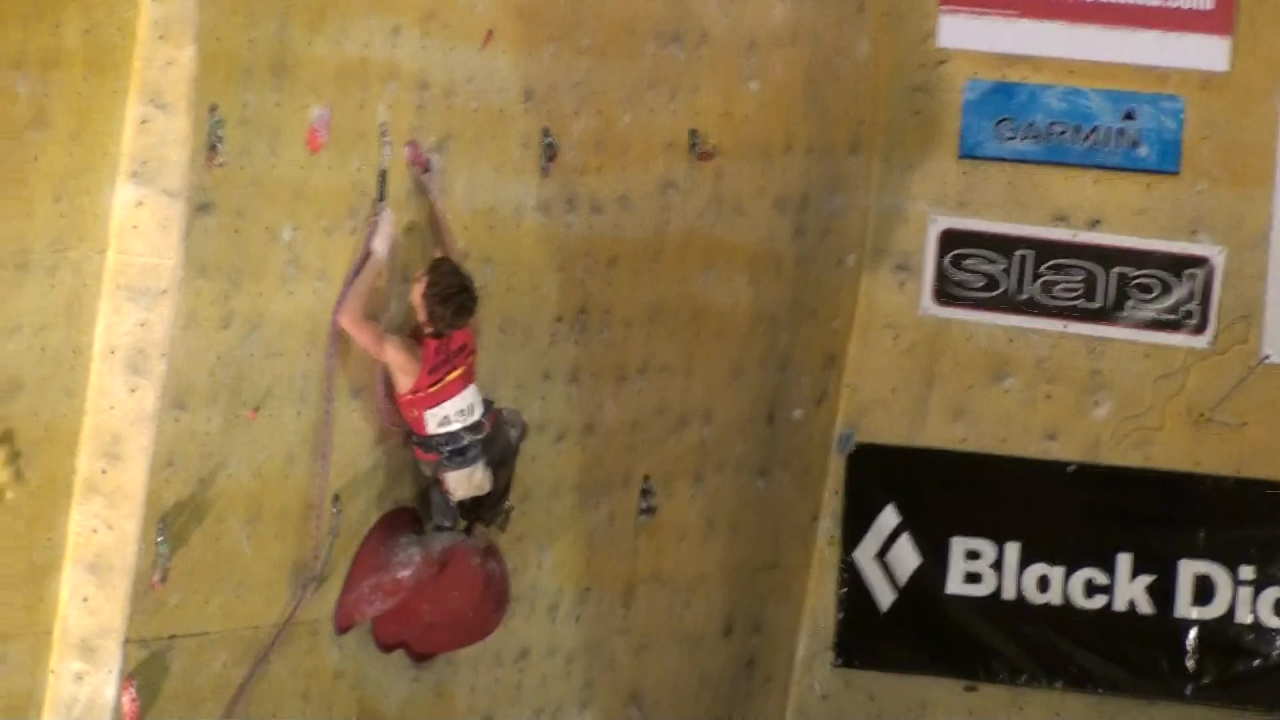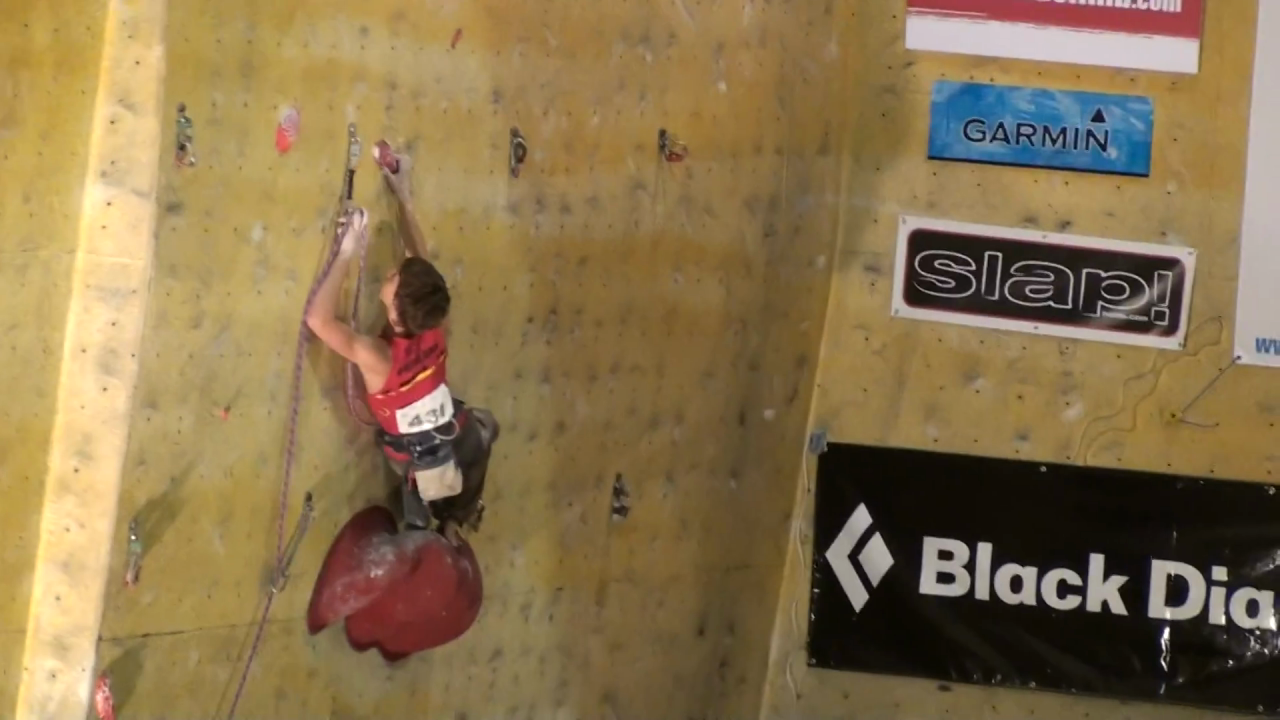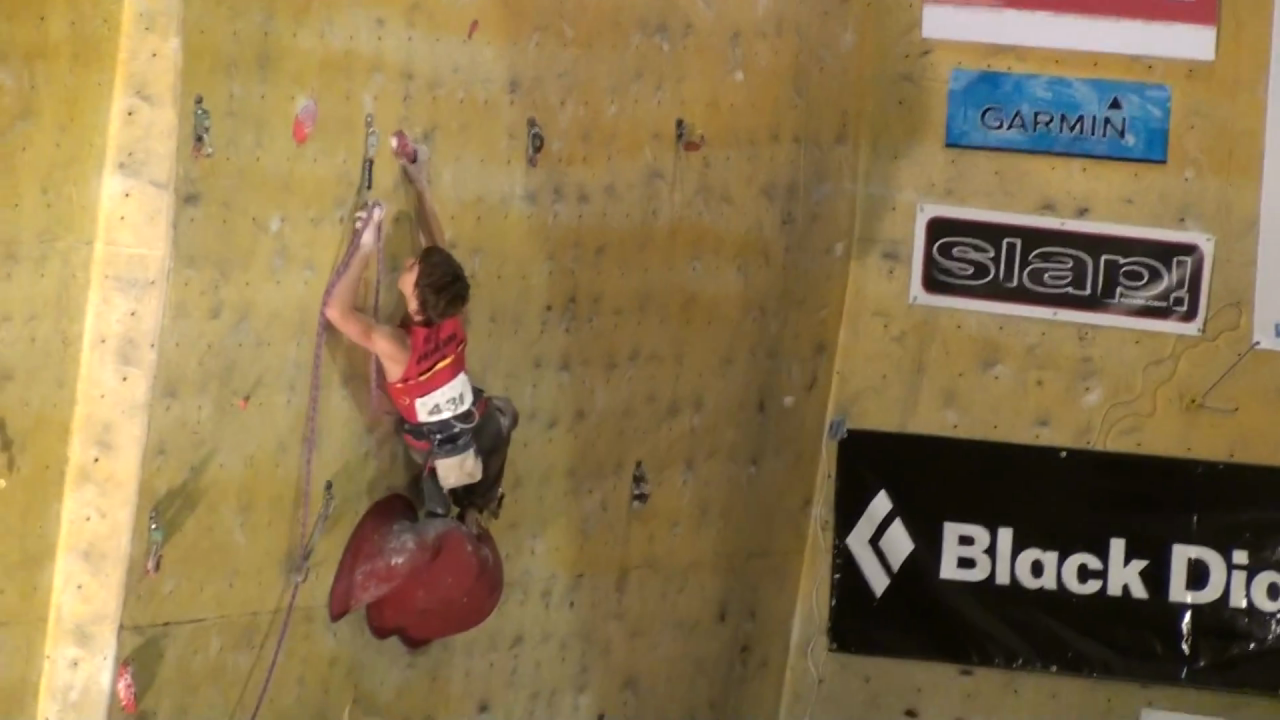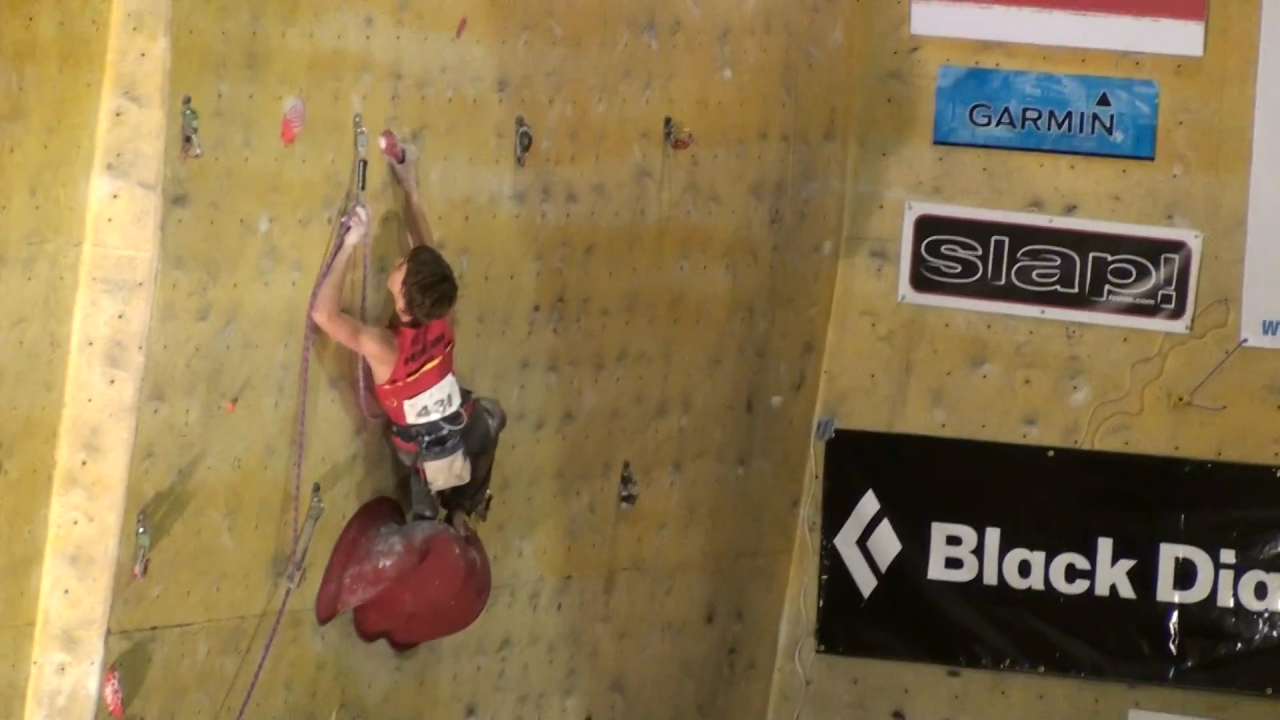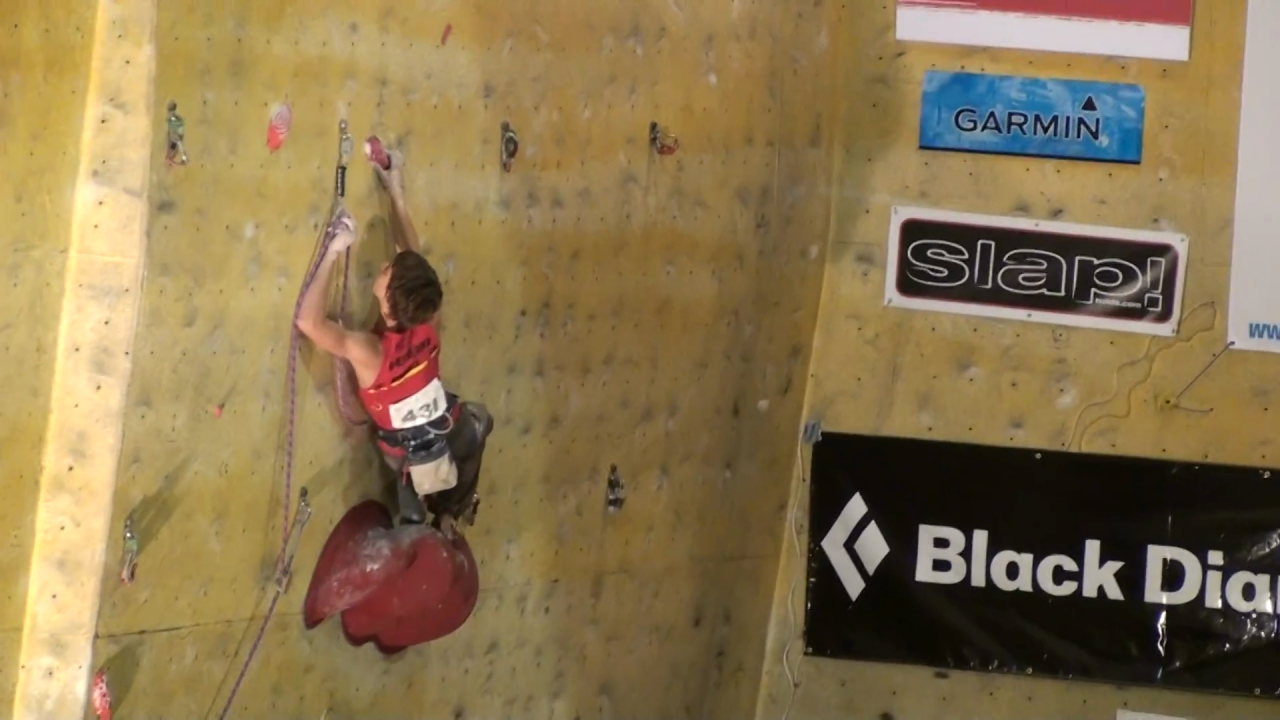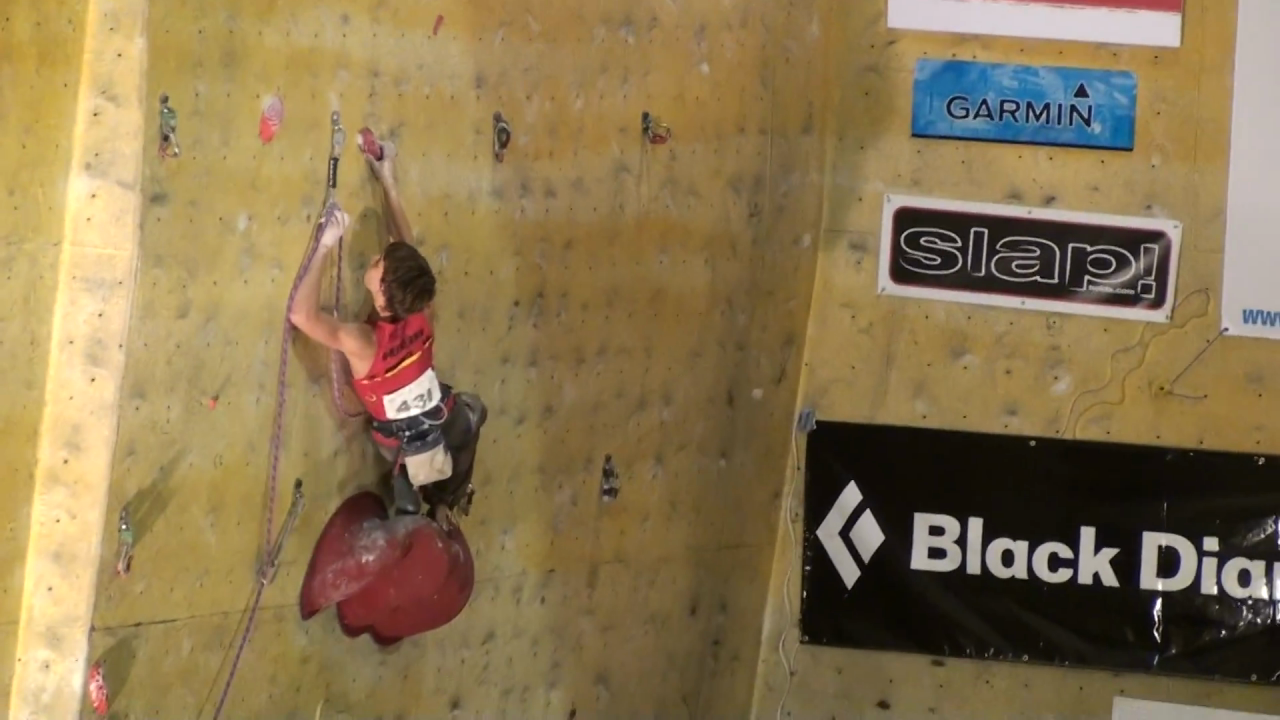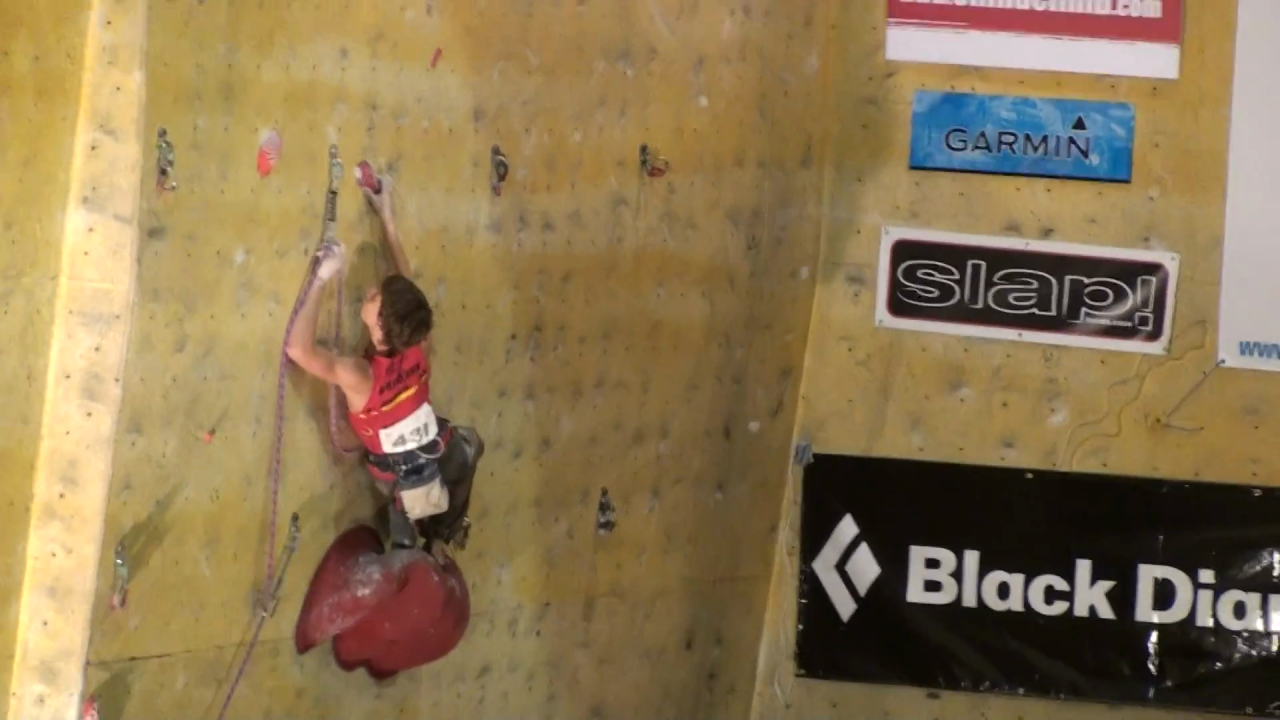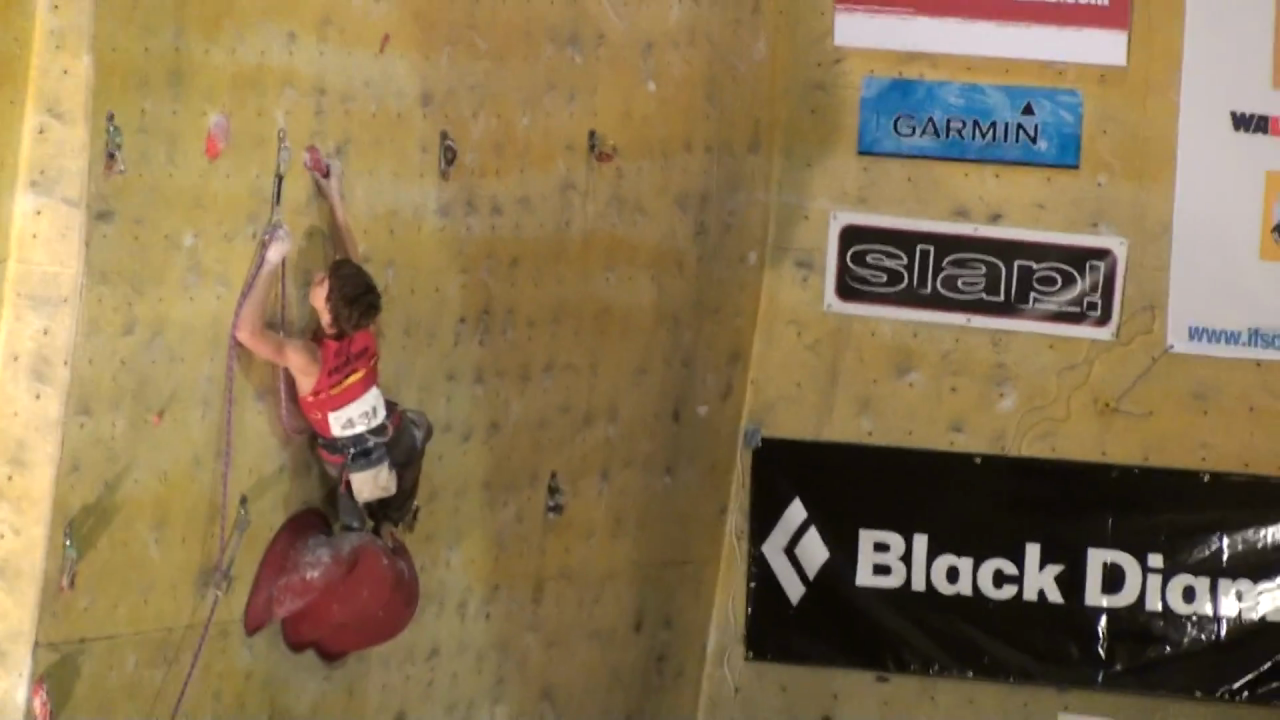
dt=0.2s
person 1, frame 1
left shoulder: (407, 358)
right shoulder: (464, 330)
left elbow: (348, 318)
right elbow: (450, 261)
left wrist: (379, 252)
right wrist: (432, 196)
left hip: (451, 467)
right hip: (488, 445)
right knee: (512, 423)
right ankle: (482, 517)
person 1, frame 2
left shoulder: (377, 357)
right shoulder: (435, 329)
left elbow: (318, 319)
right elbow: (420, 261)
left wrist: (347, 252)
right wrist: (403, 195)
left hip: (421, 466)
right hip: (459, 443)
right knee: (484, 422)
right ankle: (455, 517)
person 1, frame 3
left shoulder: (397, 346)
right shoulder: (454, 318)
left elbow: (336, 310)
right elbow: (437, 250)
left wrist: (366, 245)
right wrist: (420, 185)
left hip: (441, 454)
right hip: (478, 430)
right knee: (504, 410)
right ankle: (476, 505)
person 1, frame 4
left shoulder: (385, 347)
right shoulder: (442, 319)
left elbow: (323, 314)
right elbow: (426, 250)
left wrist: (349, 245)
right wrist: (410, 185)
left hip: (429, 455)
right hip: (469, 435)
right knee: (492, 412)
right ankle: (464, 507)
person 1, frame 5
left shoulder: (369, 352)
right shoulder: (427, 323)
left elbow: (308, 321)
right elbow: (413, 255)
left wrist: (333, 253)
right wrist: (395, 190)
left hip: (414, 460)
right hip: (454, 437)
right knee: (478, 416)
right ankle: (451, 510)
person 1, frame 6
left shoulder: (363, 343)
right shoulder: (421, 314)
left elbow: (301, 314)
right elbow: (406, 247)
left wrist: (325, 245)
right wrist: (387, 182)
left hip: (409, 449)
right hip: (448, 427)
right knee: (473, 407)
right ankle: (446, 500)
person 1, frame 7
left shoulder: (359, 376)
right shoulder: (417, 347)
left elbow: (298, 348)
right elbow: (403, 283)
left wrist: (321, 280)
right wrist: (386, 216)
left hip: (405, 484)
right hip: (442, 460)
right ankle: (442, 535)
person 1, frame 8
left shoulder: (308, 359)
right shoulder: (366, 330)
left elbow: (246, 332)
right elbow: (352, 265)
left wrist: (271, 263)
right wrist: (334, 199)
left hip: (353, 467)
right hip: (392, 445)
right knee: (418, 425)
right ankle: (391, 517)
